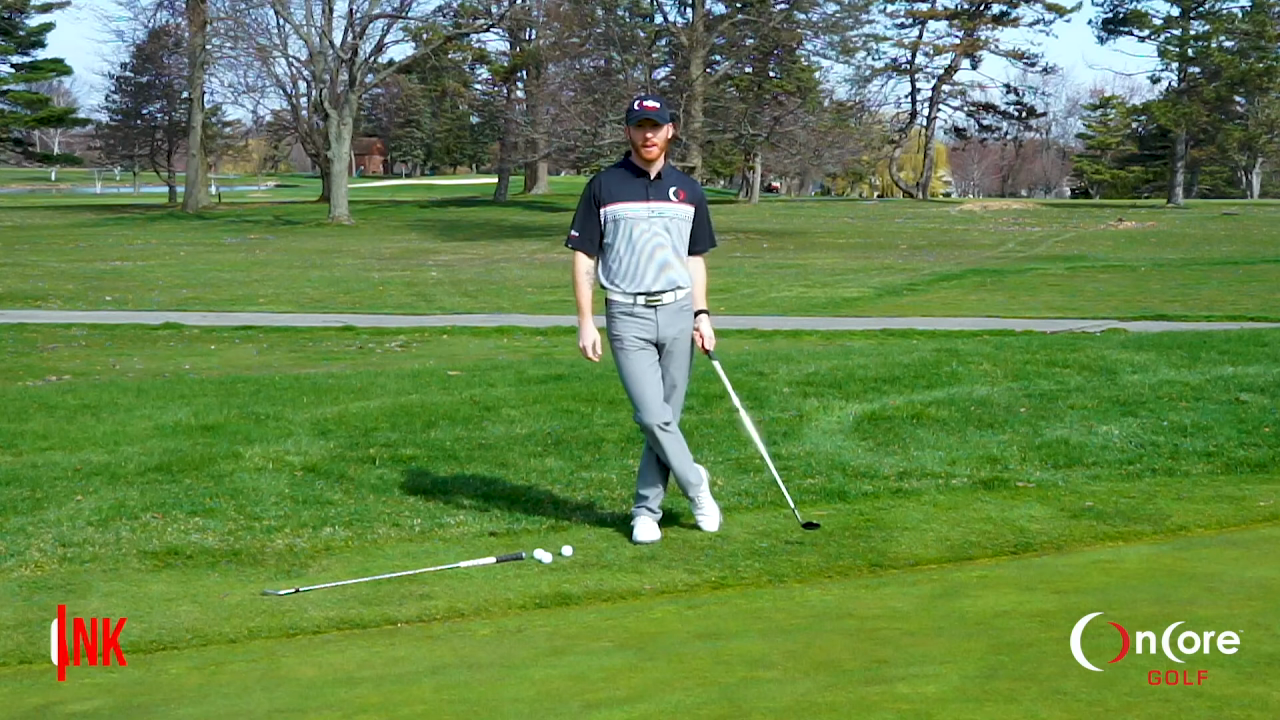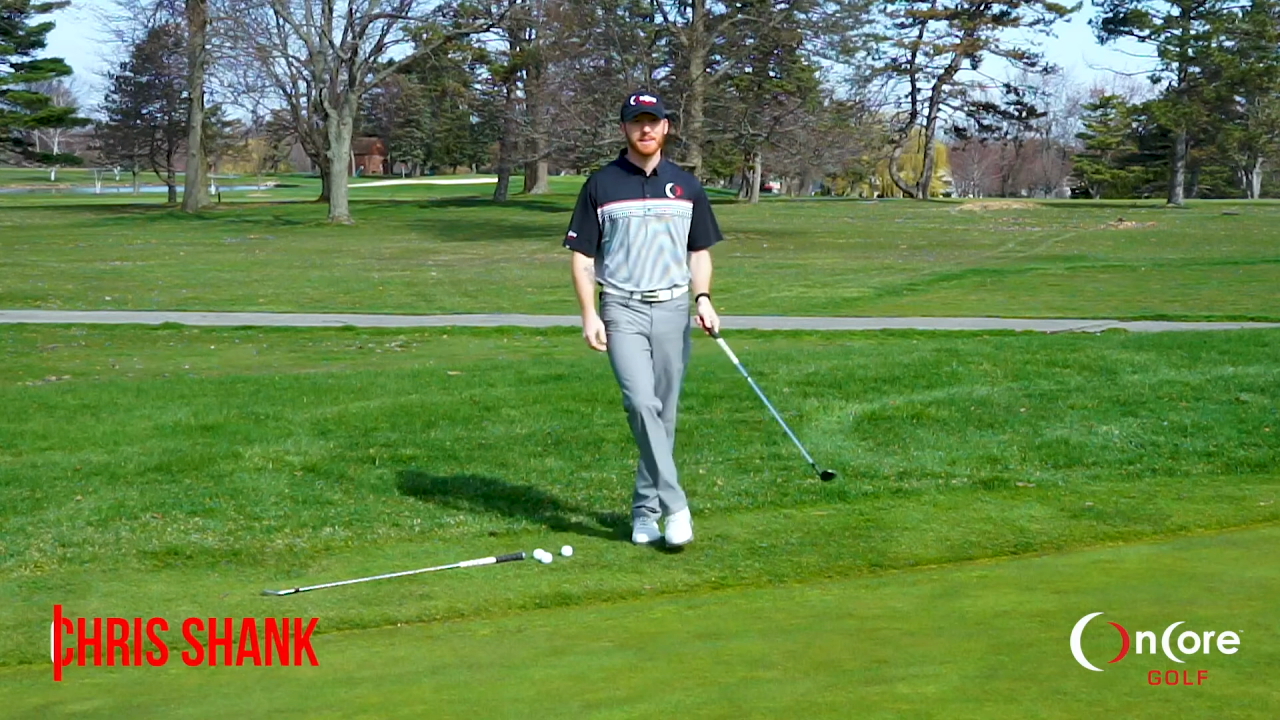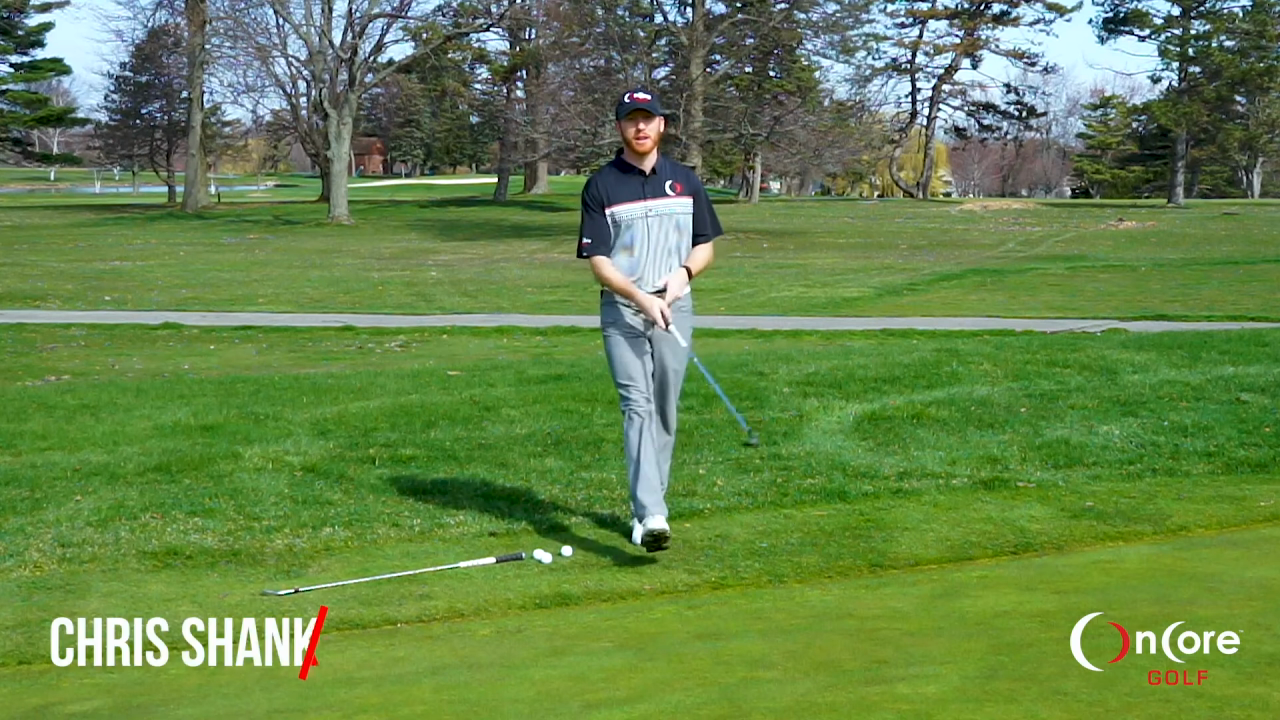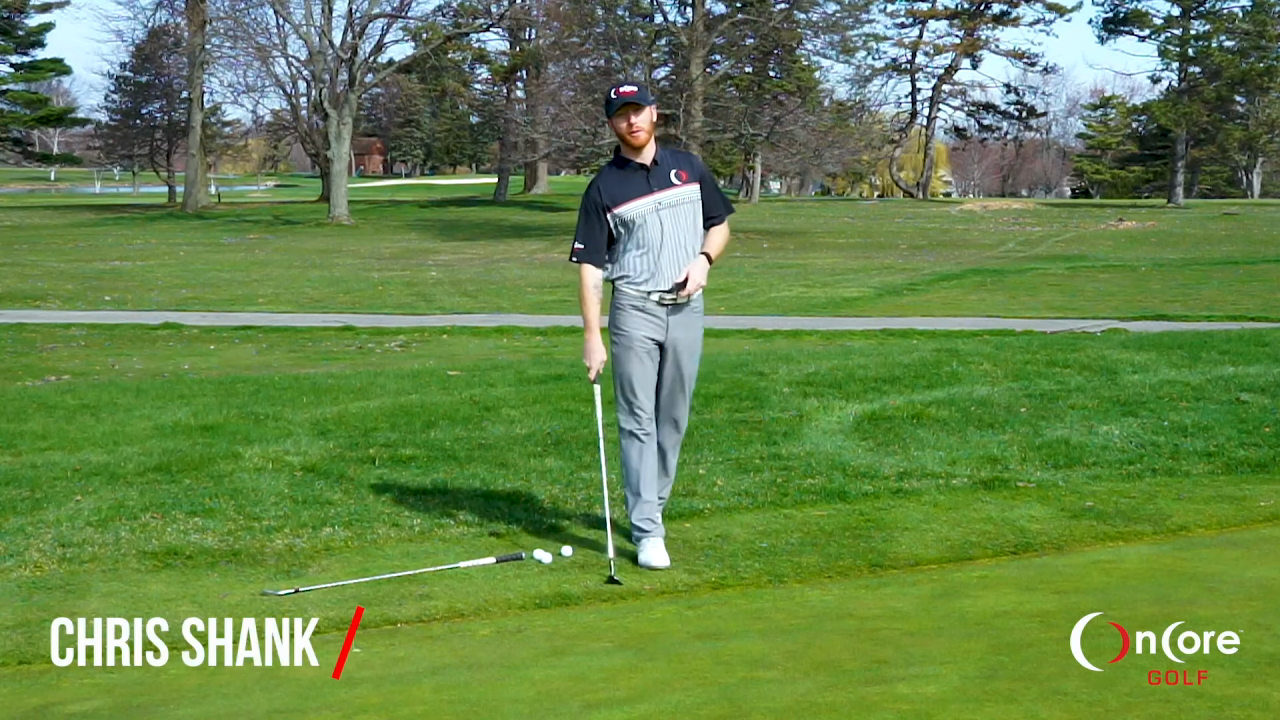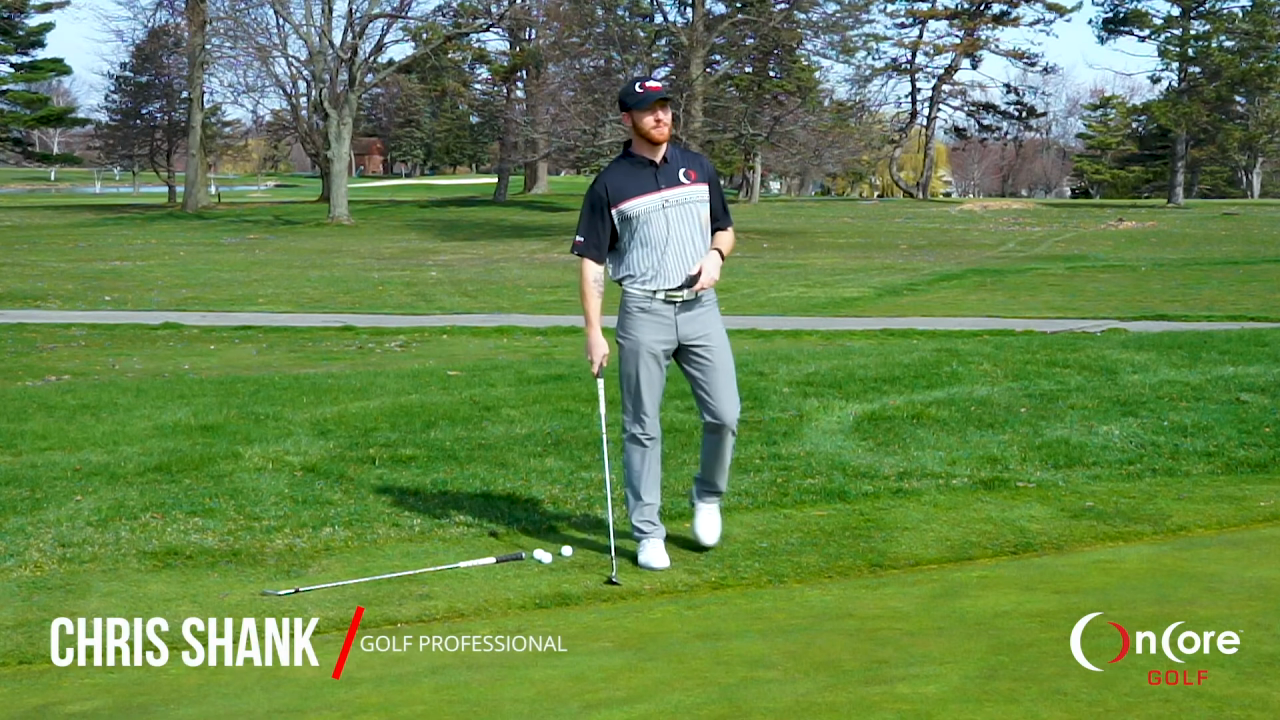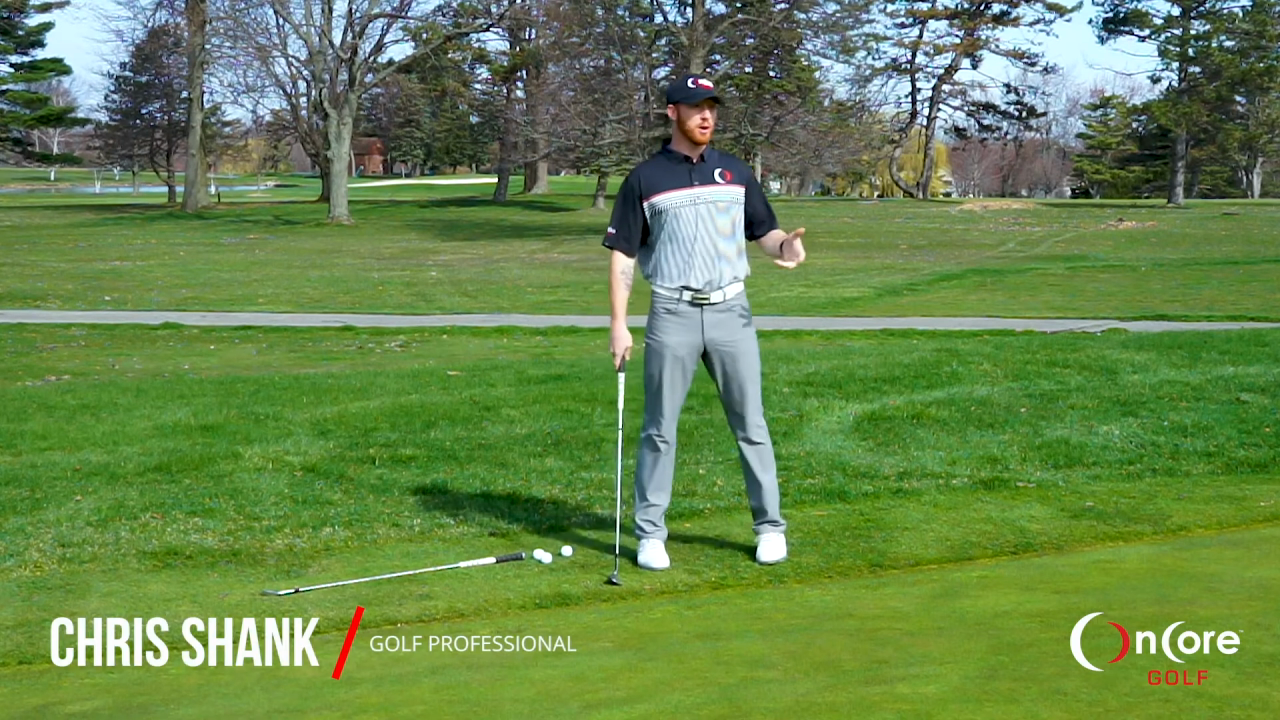
dt=0.4s
person 1, frame 1
left shoulder: (689, 190)
right shoulder: (603, 186)
left elbow: (695, 258)
right elbow: (583, 257)
left wrist: (702, 314)
right wrist: (586, 322)
left hip: (676, 313)
right hip: (627, 316)
left knee: (667, 416)
right knee: (653, 416)
left ankle: (647, 509)
right ankle: (694, 482)
person 1, frame 2
left shoulder: (687, 185)
right shoulder: (600, 184)
left elbow: (700, 252)
right elbow: (581, 256)
left wrist: (703, 298)
right wrist: (588, 314)
left hip: (672, 310)
right hip: (621, 309)
left knee: (663, 417)
right knee: (640, 403)
left ankle: (645, 509)
right ankle: (675, 504)
person 1, frame 3
left shoulder: (685, 181)
right shoulder: (600, 186)
left elbow: (705, 245)
right elbow: (598, 262)
left wrist: (683, 272)
right wrist: (641, 298)
left hip: (674, 312)
right hip: (623, 311)
left knee: (663, 417)
right knee: (637, 407)
left ankle: (643, 511)
right ankle: (653, 515)
person 1, frame 4
left shoulder: (689, 167)
right shoulder: (603, 188)
left elbow: (720, 225)
right elbow: (590, 266)
left wrist: (703, 260)
right wrist: (592, 337)
left hip: (685, 310)
right hip: (633, 312)
left knee: (672, 420)
right knee: (637, 423)
left ankle: (651, 504)
right ankle: (648, 532)
person 1, frame 5
left shoulder: (697, 167)
right shoulder: (609, 183)
left elbow: (724, 230)
right elbow: (592, 261)
left wrist: (715, 256)
right wrist: (593, 331)
left hip: (699, 309)
right hip: (643, 313)
left knee: (724, 414)
right knee: (643, 427)
left ankle: (708, 495)
right ankle: (648, 532)
person 1, frame 6
left shoulder: (736, 171)
right shoulder: (644, 178)
left elbow: (764, 232)
right elbow: (622, 254)
left wrist: (784, 244)
right wrist: (618, 324)
left hip: (732, 312)
right hip: (672, 315)
left knee: (750, 425)
right knee: (660, 429)
left ankle: (770, 525)
right ankle: (651, 533)
